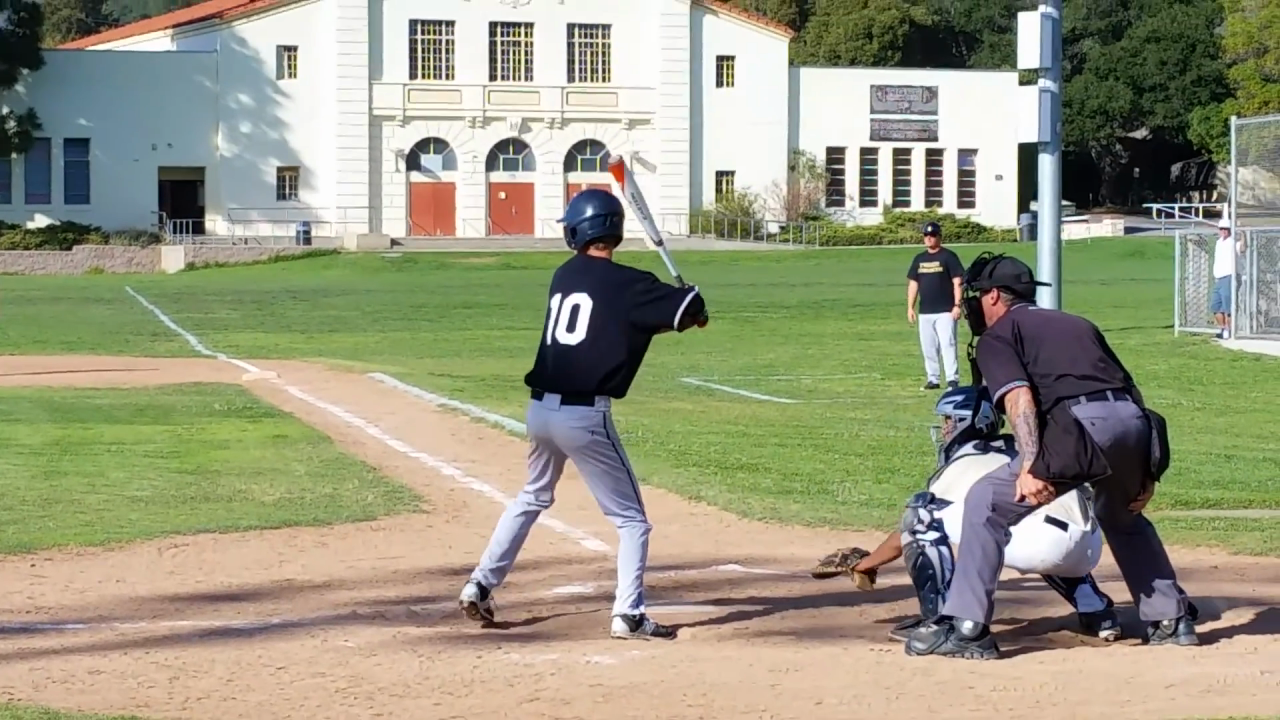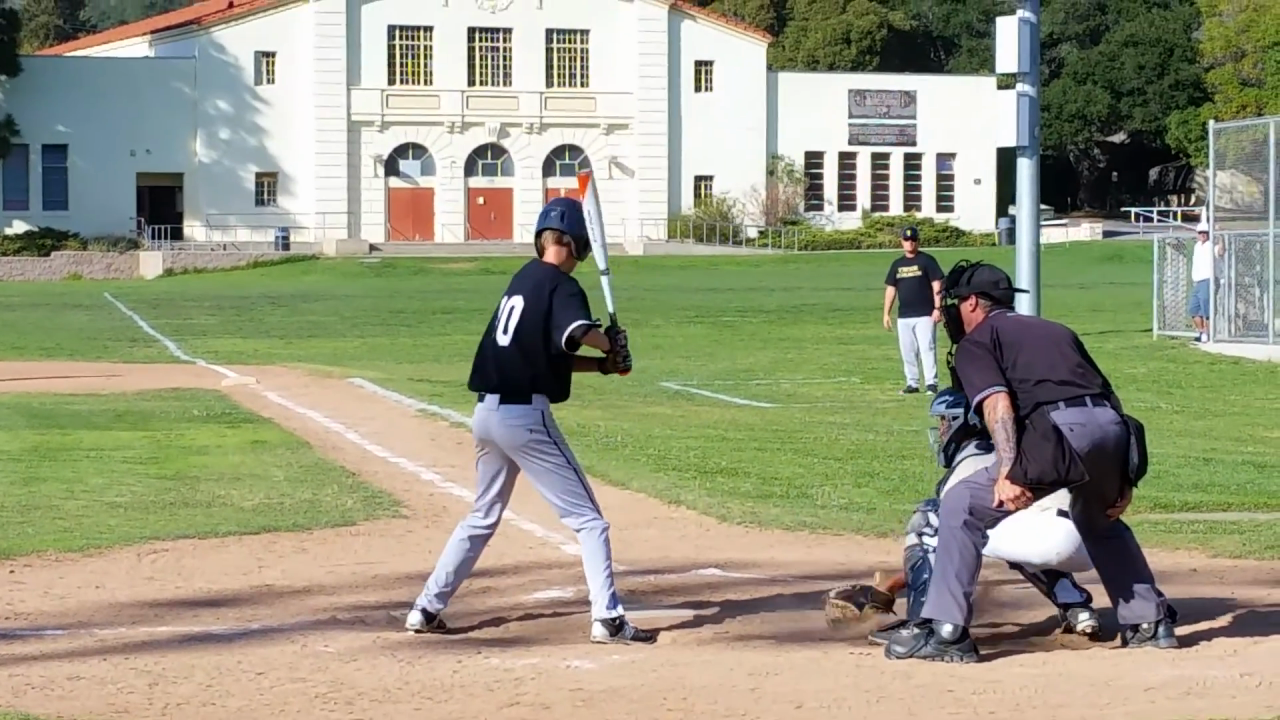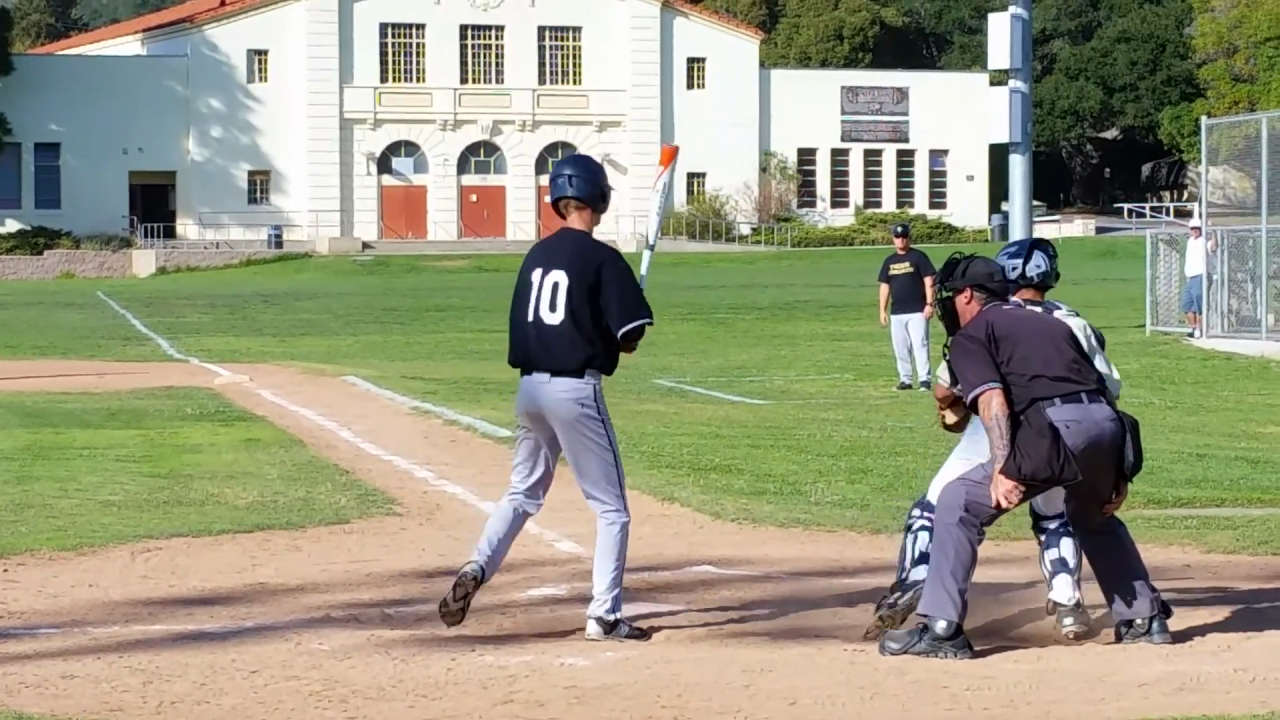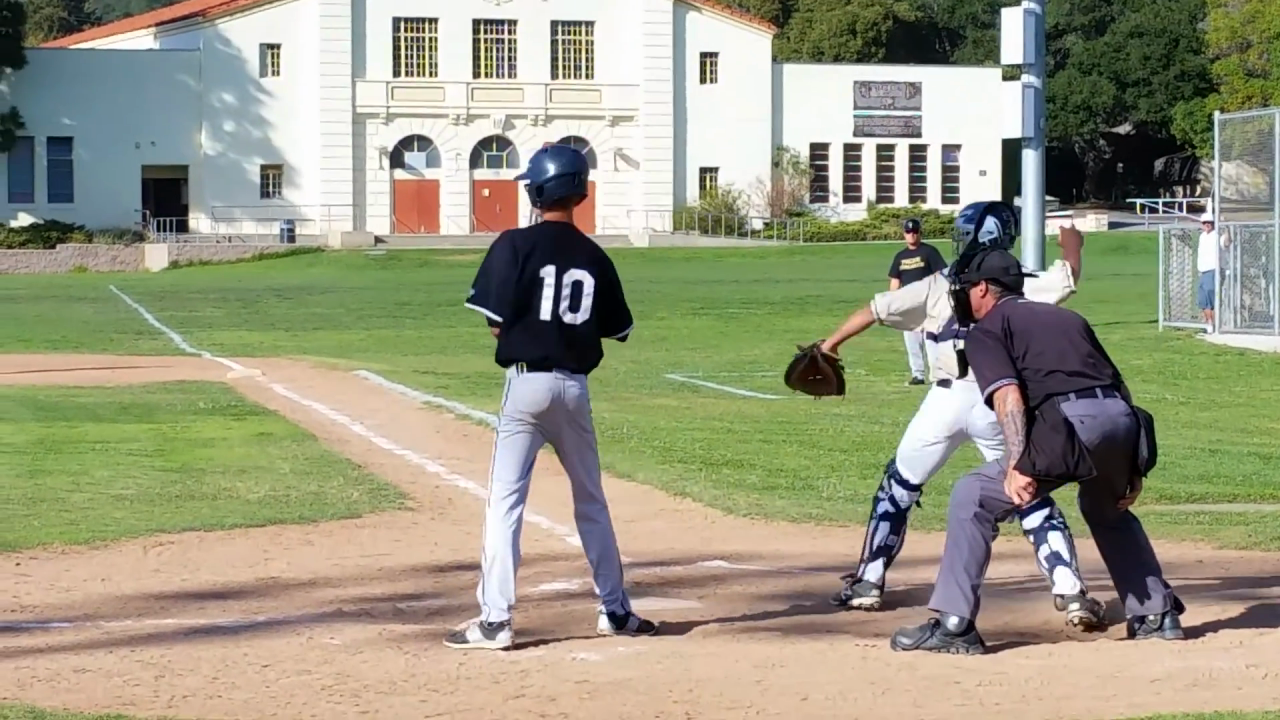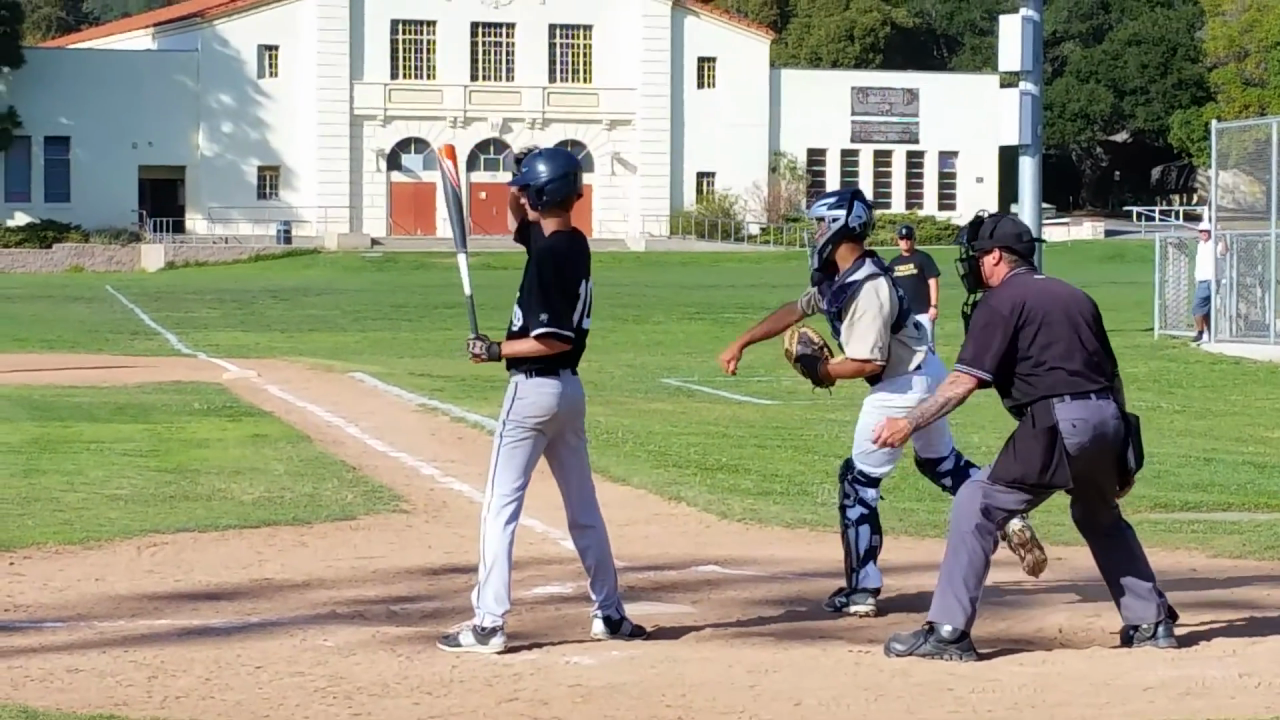
dt=0.5s
person 1, frame 1
left shoulder: (563, 275)
right shoulder: (626, 283)
right elbow: (692, 306)
left wrist: (668, 317)
right wrist: (685, 310)
left hip: (541, 409)
right hip: (585, 415)
left knee: (533, 498)
right knee: (631, 519)
left ankle: (481, 584)
right ankle: (628, 615)
person 1, frame 2
left shoulder: (524, 277)
right shoulder: (561, 285)
right elbow: (574, 334)
left wrist: (603, 363)
right wrist: (611, 342)
left hip: (487, 412)
right hip: (525, 415)
left knee: (480, 519)
right knee: (588, 519)
left ankle: (426, 608)
right ankle: (608, 618)
person 1, frame 3
left shoulder: (538, 252)
right shoulder: (603, 258)
right elbow: (630, 332)
right wrist: (618, 340)
left hip: (532, 388)
right hip: (576, 391)
left knee: (522, 495)
right knee: (611, 510)
left ankle: (478, 566)
right ankle: (605, 616)
person 1, frame 4
left shoulder: (514, 244)
right shoulder: (594, 255)
left elbow: (494, 322)
right elbow: (617, 328)
left hip: (528, 384)
right hip: (574, 386)
left knee: (504, 502)
right knee: (591, 503)
left ankle: (494, 619)
right ankle: (615, 611)
person 1, frame 5
left shoulder: (549, 255)
right shoulder: (574, 243)
left elbow: (556, 340)
right elbow: (528, 227)
left wrist: (495, 350)
right wrist: (520, 203)
left hip: (533, 390)
right hip: (569, 389)
left knee: (501, 508)
right knee: (583, 507)
left ankle: (489, 623)
right ankle: (609, 614)
person 2, frame 1
left shoulder: (997, 335)
right shoulder: (1079, 323)
left elbow: (1019, 398)
left wrist: (1031, 466)
right wrist: (1142, 470)
left hip: (1082, 427)
right hip: (1134, 423)
left knee: (987, 503)
right knee: (1123, 516)
left ankle: (967, 628)
right ankle: (1171, 620)
person 2, frame 2
left shoulder: (975, 341)
right shoulder: (1057, 330)
left elbow: (998, 403)
left wrist: (1009, 471)
right wrist: (1120, 476)
left hip: (1061, 433)
right hip: (1113, 430)
left knee: (962, 506)
right knee: (1100, 521)
left ankle: (946, 632)
right ankle: (1150, 622)
person 2, frame 3
left shoulder: (971, 334)
right shoulder: (1052, 322)
left elbow: (992, 400)
left wrist: (1003, 469)
right wrist: (1116, 471)
left hip: (1056, 429)
right hip: (1107, 424)
left knee: (960, 503)
right knee: (1094, 517)
left ankle: (941, 629)
right ankle: (1144, 618)
person 2, frame 4
left shoulder: (986, 331)
right shoulder: (1066, 317)
left elbow: (1008, 398)
left wrist: (1016, 466)
right wrist: (1127, 468)
left hip: (1070, 423)
right hip: (1121, 422)
left knee: (974, 498)
right knee: (1109, 513)
left ankle: (953, 626)
right ankle: (1159, 616)
person 2, frame 5
left shoulder: (998, 302)
right shoulder: (1076, 296)
left elbow: (965, 380)
right elbow: (1112, 376)
left wrist: (910, 423)
right wrist: (1121, 456)
left hip: (1058, 424)
right hip: (1107, 418)
left knee: (975, 506)
right knee: (1101, 519)
left ankle: (948, 632)
right ankle: (1152, 622)
person 3, frame 1
left shoulder: (964, 464)
right shoulder: (1020, 449)
left elbow: (917, 523)
left wrist: (866, 562)
left hip: (1049, 542)
right hip: (1088, 548)
left knee: (921, 512)
right ankle: (1097, 613)
person 3, frame 2
left shoulder: (967, 468)
left wrist: (886, 587)
left hip: (1051, 537)
right hip: (1085, 545)
left knee: (929, 519)
right knee: (1013, 547)
right ankle: (1076, 609)
person 3, frame 3
right shoulder: (1073, 323)
left elbow: (943, 391)
right elbow: (1109, 388)
left wrist: (949, 407)
left knee: (930, 513)
right knee: (1053, 519)
left ankle: (912, 586)
right ankle: (1067, 606)
person 3, frame 4
left shoulder: (936, 284)
left elbow: (877, 311)
right elbow: (1065, 278)
left wrist: (830, 344)
right wrist: (1072, 242)
left hip: (946, 401)
left knee: (897, 488)
right knee: (1034, 503)
left ankle: (867, 585)
right ankle: (1073, 597)
person 3, frame 5
left shoulder: (867, 286)
right shoulder: (836, 276)
left elbow: (867, 363)
right elbow: (797, 308)
left wrist: (819, 369)
right wrist: (743, 342)
left hip: (900, 388)
right hip: (926, 373)
left knee: (859, 484)
right knee: (942, 462)
left ankle: (863, 592)
right ankle: (1007, 520)
